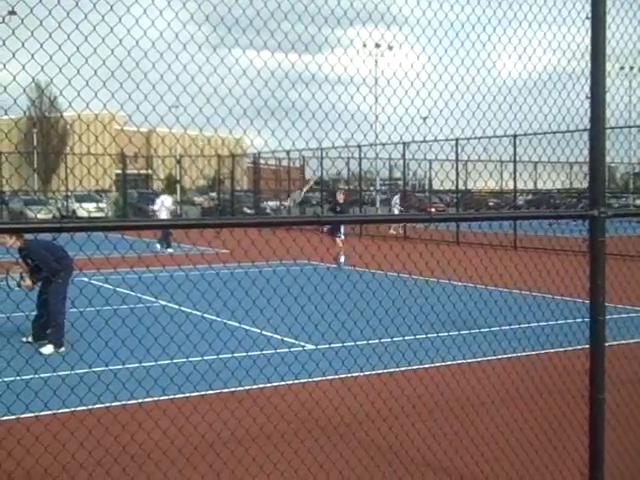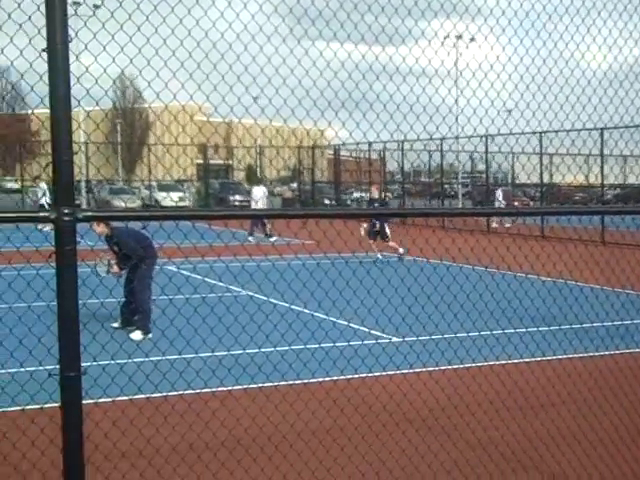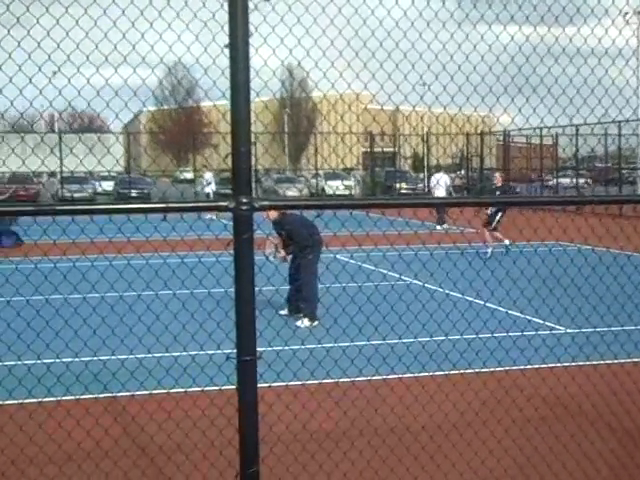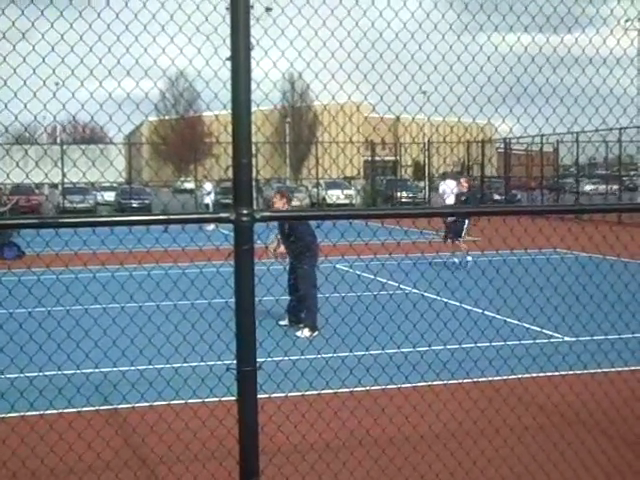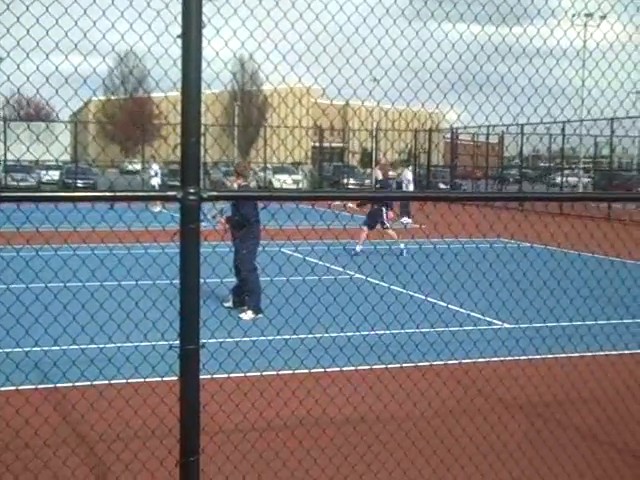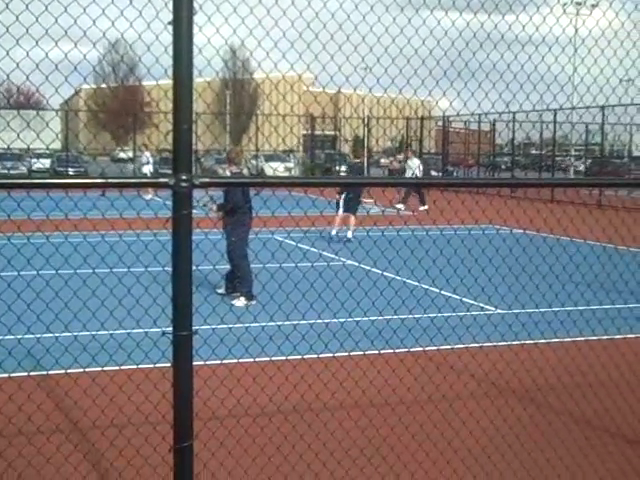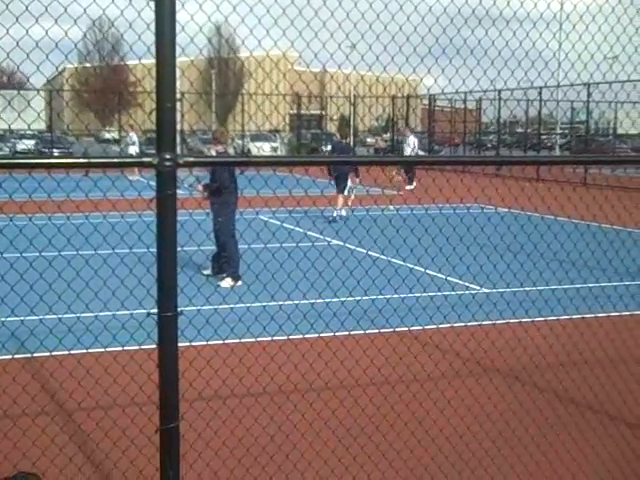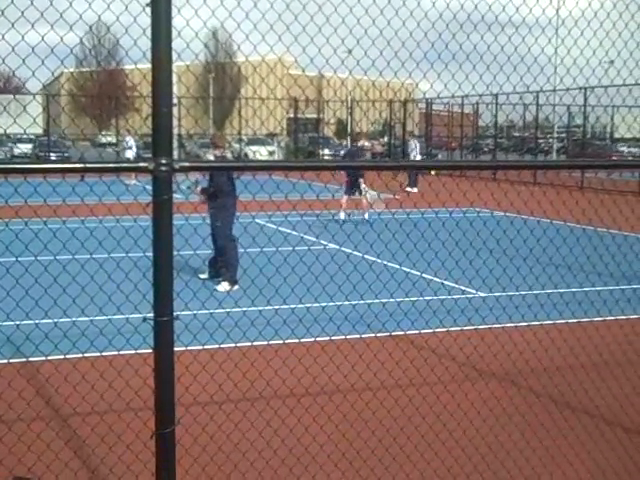
dt=0.5s
person 1, frame 1
left shoulder: (32, 247)
right shoulder: (23, 250)
left elbow: (52, 267)
right elbow: (37, 267)
left wrist: (33, 280)
right wrist: (29, 278)
left hip: (62, 269)
right hip: (52, 269)
left knee: (55, 304)
right knee: (42, 302)
left ankle: (57, 343)
right ankle: (39, 335)
person 1, frame 2
left shoulder: (119, 235)
right shoulder: (109, 237)
left elbow: (137, 254)
left wrist: (120, 267)
right wrist: (117, 265)
left hip: (146, 257)
right hip: (137, 258)
left knee: (141, 291)
right knee: (129, 289)
left ankle: (144, 329)
right ankle: (127, 321)
person 1, frame 3
left shoulder: (290, 220)
right shoulder: (277, 222)
left elbow: (304, 241)
right elbow: (286, 239)
left wrist: (287, 252)
right wrist: (281, 248)
left hip: (311, 246)
right hip: (300, 247)
left knee: (307, 280)
right knee: (294, 276)
left ankle: (311, 317)
right ankle: (294, 308)
person 1, frame 4
left shoulder: (295, 218)
right shoulder: (282, 218)
left elbow: (305, 242)
left wrist: (287, 250)
right wrist: (279, 244)
left hip: (307, 256)
right hip: (296, 257)
left knee: (307, 291)
right knee: (293, 288)
left ankle: (311, 327)
right ankle: (294, 317)
person 1, frame 5
right shoulder: (243, 191)
left elbow: (246, 217)
left wrist: (227, 220)
right wrist: (231, 221)
left hip: (247, 238)
right hip: (242, 237)
left knee: (248, 272)
right knee: (240, 270)
left ankle: (254, 308)
right ankle: (238, 299)
person 1, frame 6
right shoulder: (240, 178)
left elbow: (235, 203)
left wrist: (219, 208)
right wrist: (224, 210)
left hip: (238, 224)
right hip: (238, 223)
left knee: (240, 258)
right knee: (234, 256)
left ankle: (247, 295)
right ankle: (231, 285)
person 1, frame 7
right shoulder: (225, 158)
left elbow: (221, 183)
left wrist: (205, 187)
right wrist: (210, 190)
left hip: (224, 204)
right hip: (222, 202)
left knee: (227, 238)
right knee: (221, 237)
left ankle: (233, 276)
right ankle: (218, 267)
person 1, frame 8
left shoulder: (219, 163)
right shoulder: (223, 162)
left elbow: (219, 186)
left wrist: (203, 191)
right wrist: (208, 193)
left hip: (223, 207)
right hip: (220, 207)
left knee: (226, 241)
right knee: (218, 240)
left ankle: (231, 279)
right ankle: (215, 270)
